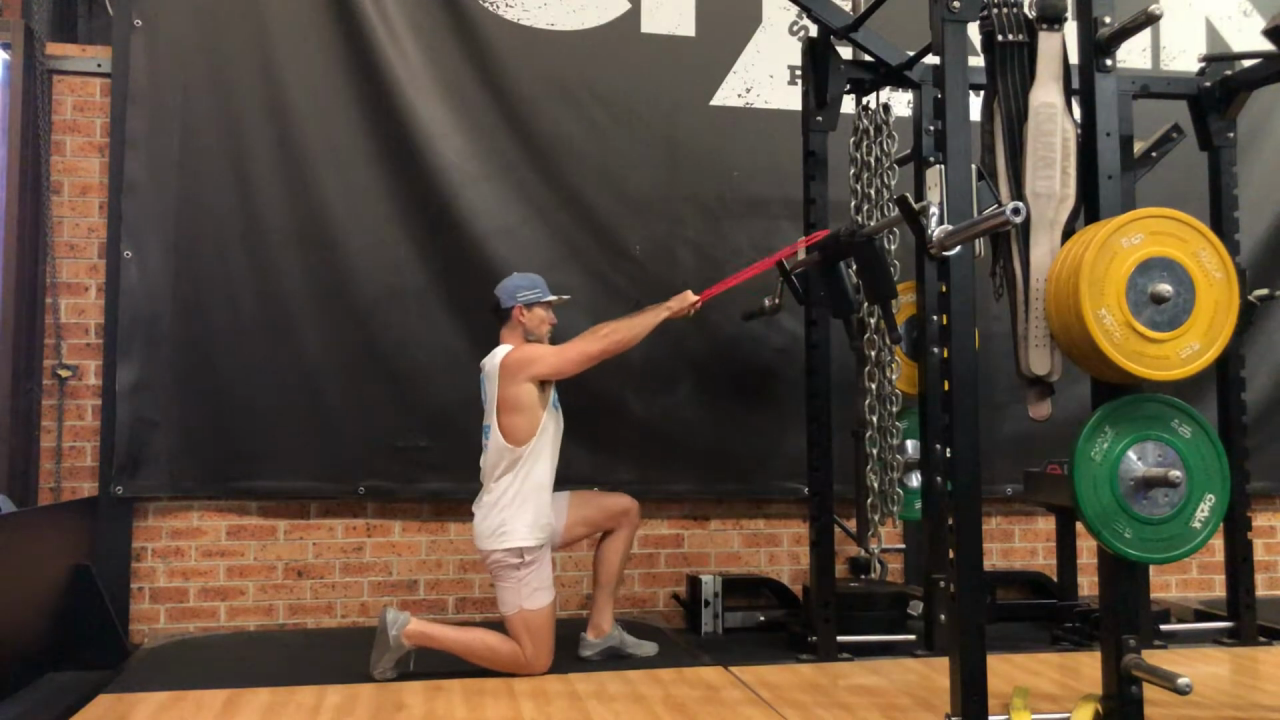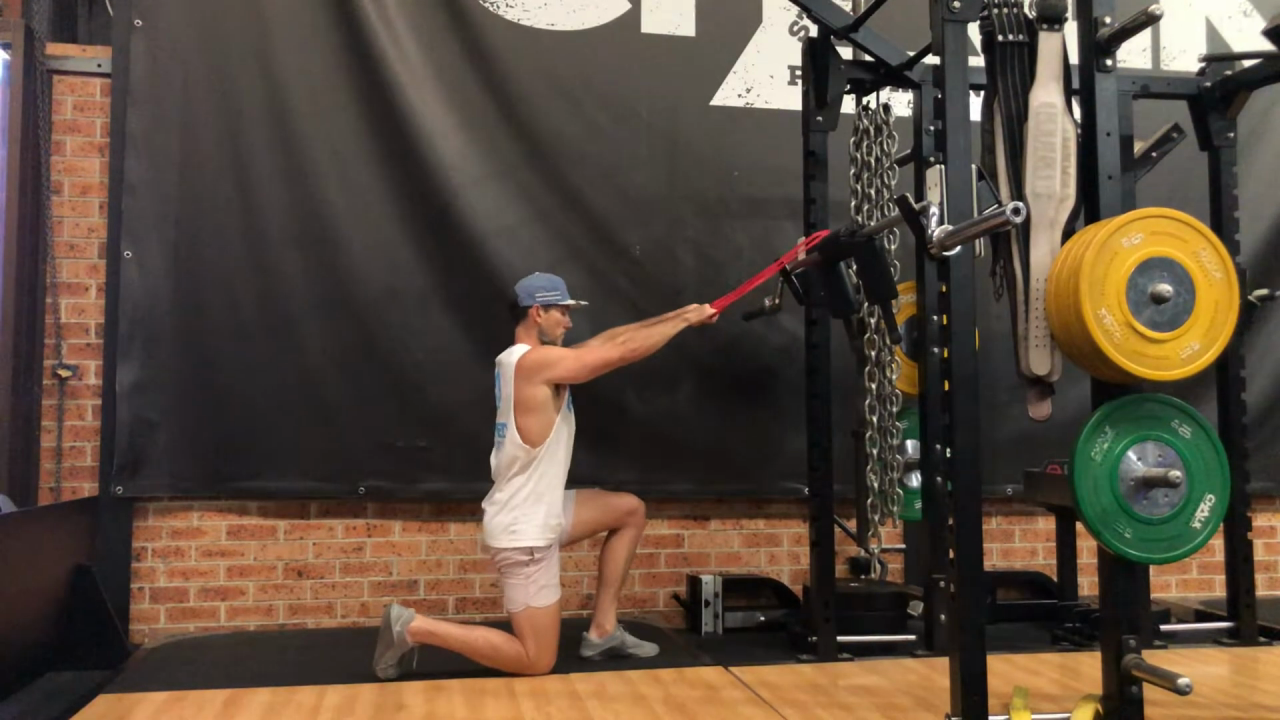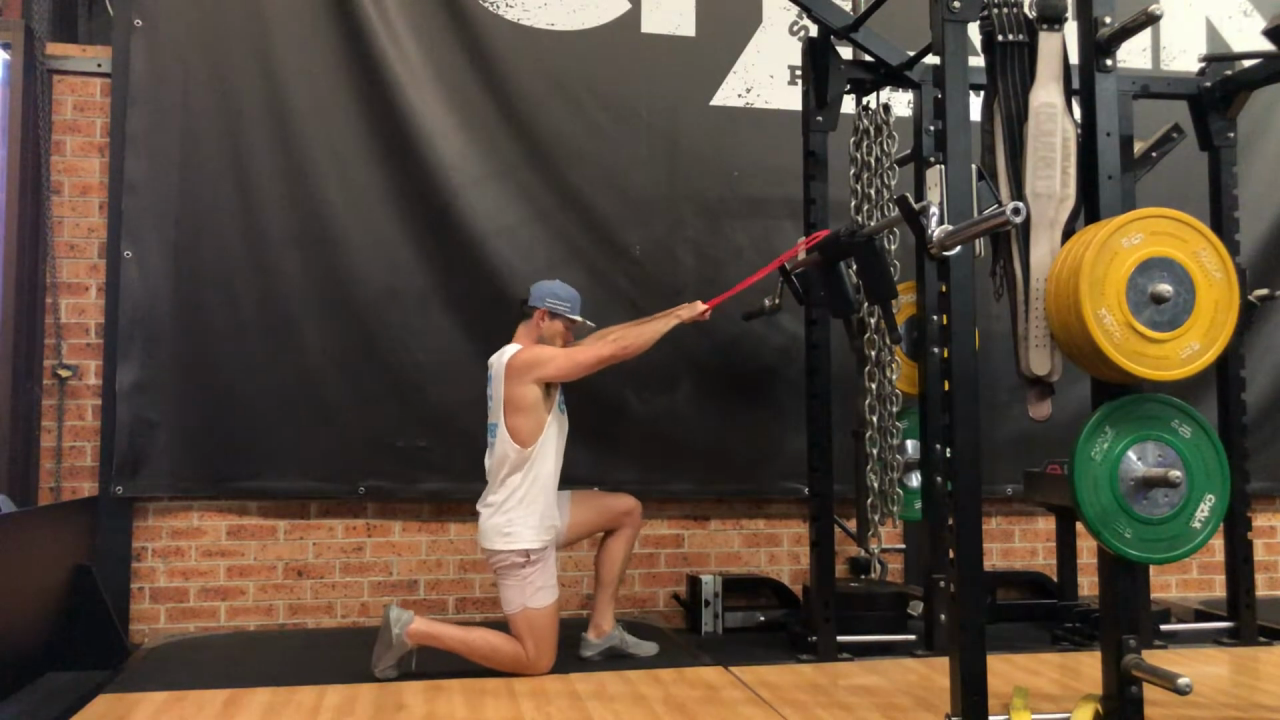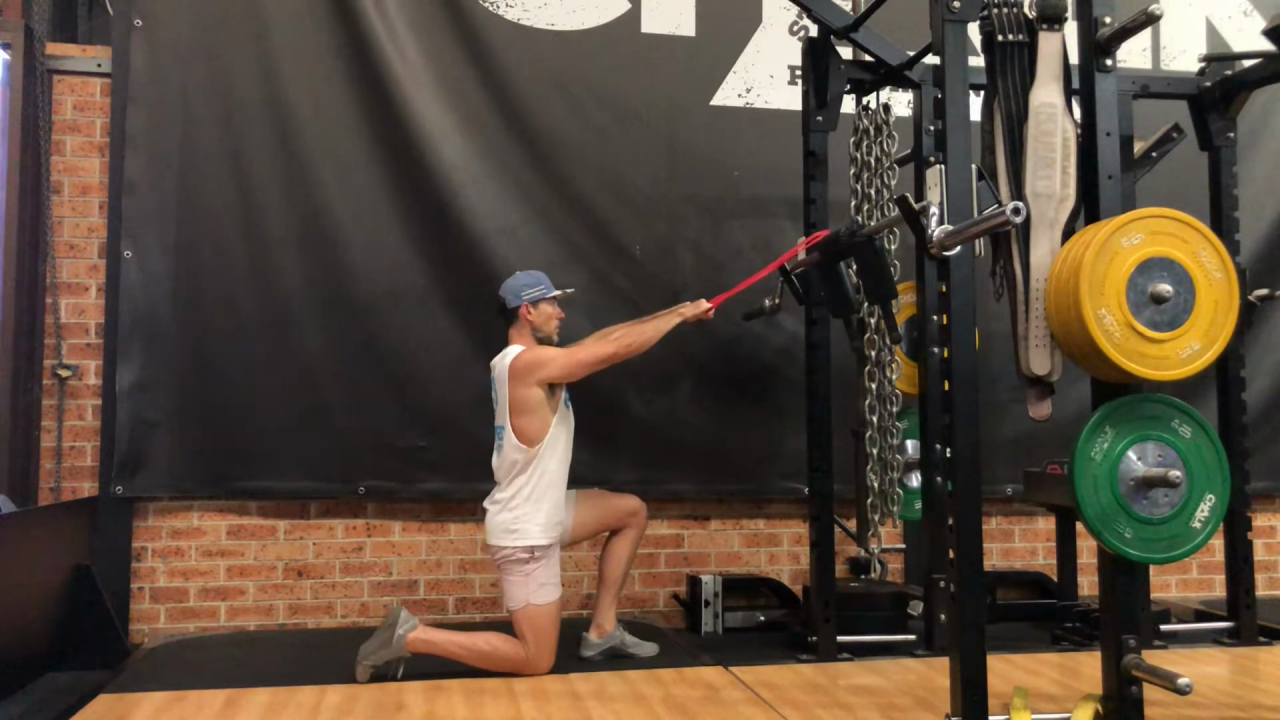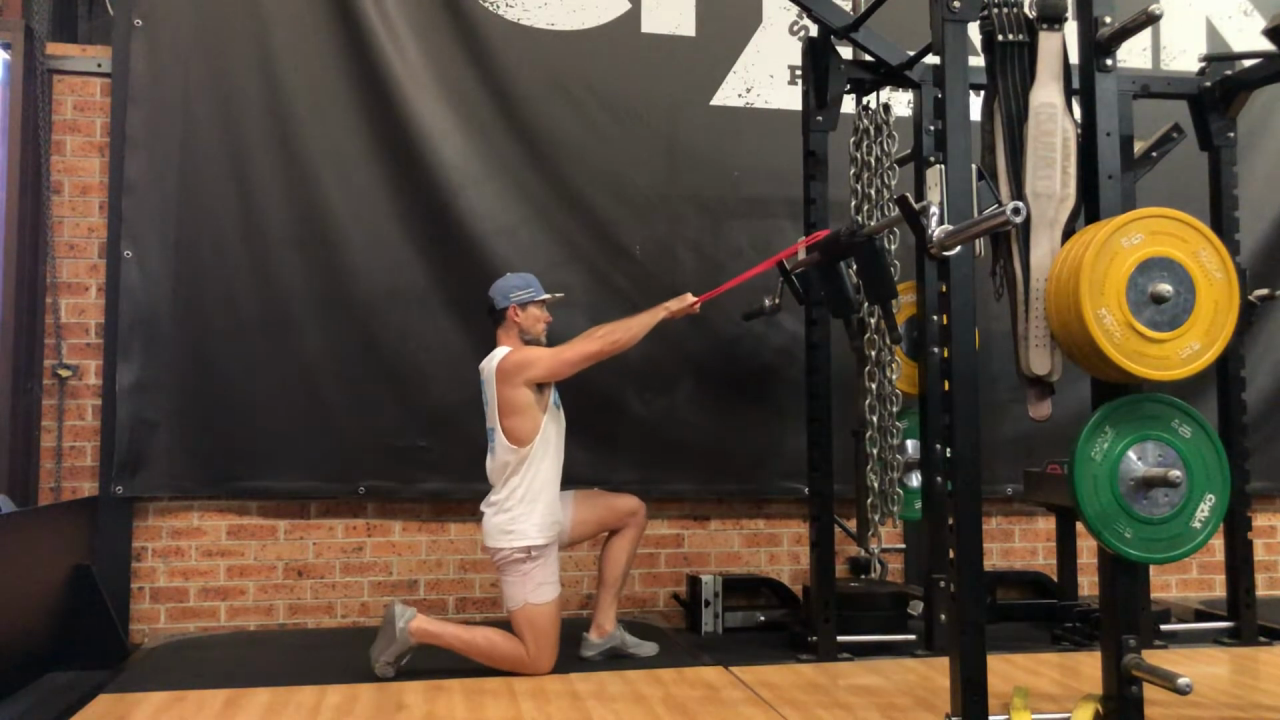
dt=0.4s
person 1, frame 1
left shoulder: (514, 360)
right shoulder: (518, 361)
left elbow: (592, 337)
right elbow: (606, 344)
left wrist: (663, 312)
right wrist: (669, 308)
left hip: (529, 514)
right hip: (514, 532)
left knee: (624, 510)
right knee: (533, 661)
left ankle: (599, 632)
right ankle: (407, 630)
person 1, frame 2
left shoulder: (523, 359)
right shoulder: (536, 362)
left elbow: (606, 339)
right elbow: (623, 351)
left wrist: (678, 314)
right wrist: (686, 321)
left hip: (535, 513)
right hip: (523, 531)
left knee: (630, 511)
right knee: (536, 661)
left ankle: (602, 631)
right ankle: (413, 627)
person 1, frame 3
left shoulder: (520, 360)
right shoulder: (526, 362)
left elbow: (602, 338)
right elbow: (616, 349)
left wrist: (672, 313)
right wrist: (678, 316)
left hip: (534, 515)
right hip: (518, 534)
left knee: (627, 510)
right knee: (536, 661)
left ankle: (601, 631)
right ankle: (411, 629)
person 1, frame 4
left shoulder: (520, 360)
right shoulder: (530, 363)
left elbow: (603, 337)
right elbow: (619, 347)
left wrist: (673, 312)
right wrist: (681, 314)
left hip: (537, 514)
right hip: (524, 532)
left knee: (632, 512)
right knee: (536, 661)
left ankle: (601, 631)
right ankle: (411, 636)
person 1, frame 5
left shoulder: (513, 363)
right shoulder: (516, 364)
left elbow: (589, 338)
right elbow: (603, 344)
left wrist: (661, 313)
right wrist: (666, 309)
left hip: (538, 513)
right hip: (522, 533)
left knee: (631, 512)
right knee: (537, 662)
left ankle: (602, 632)
right ankle: (414, 627)
